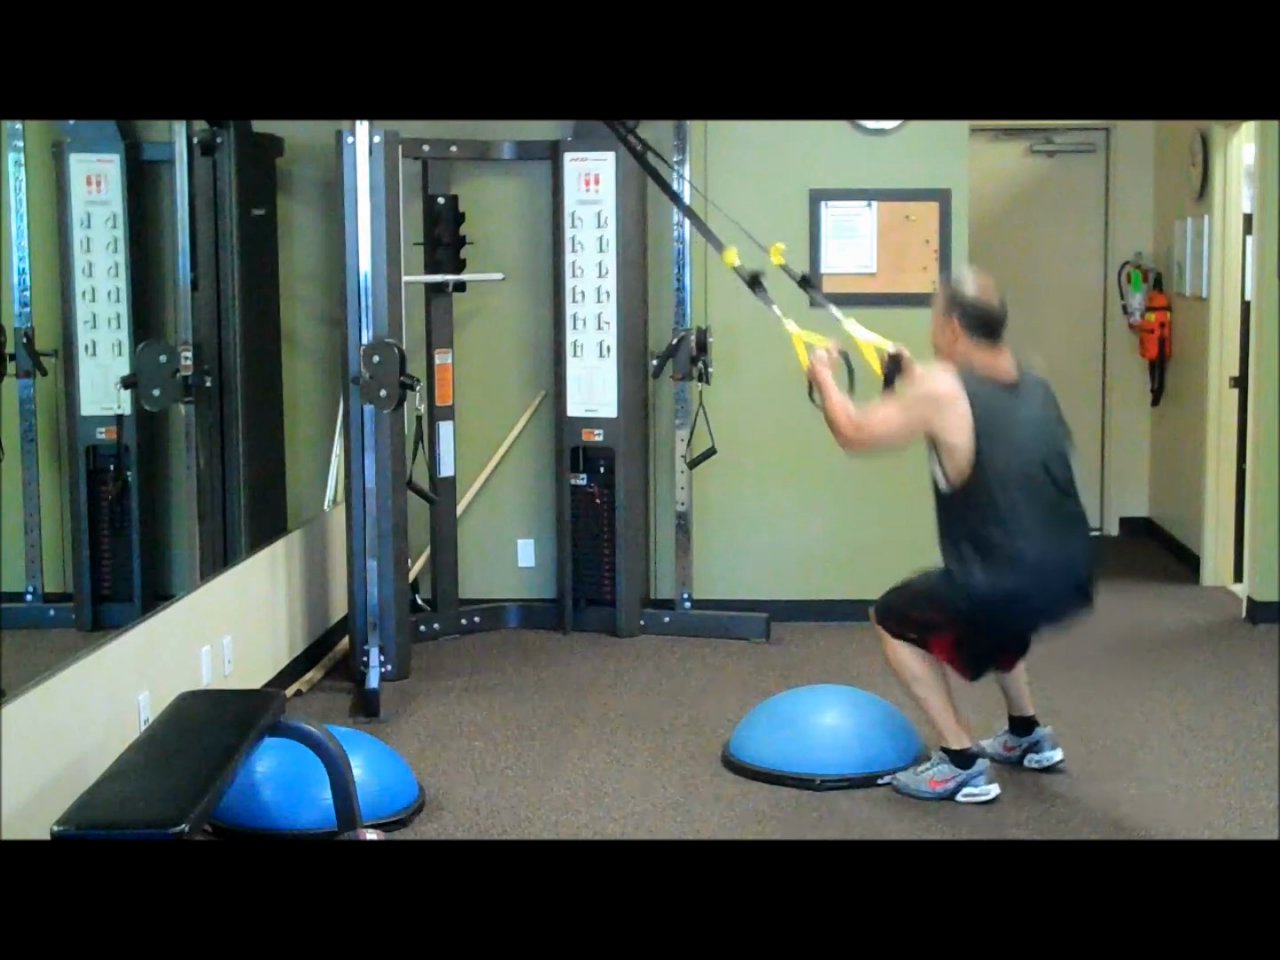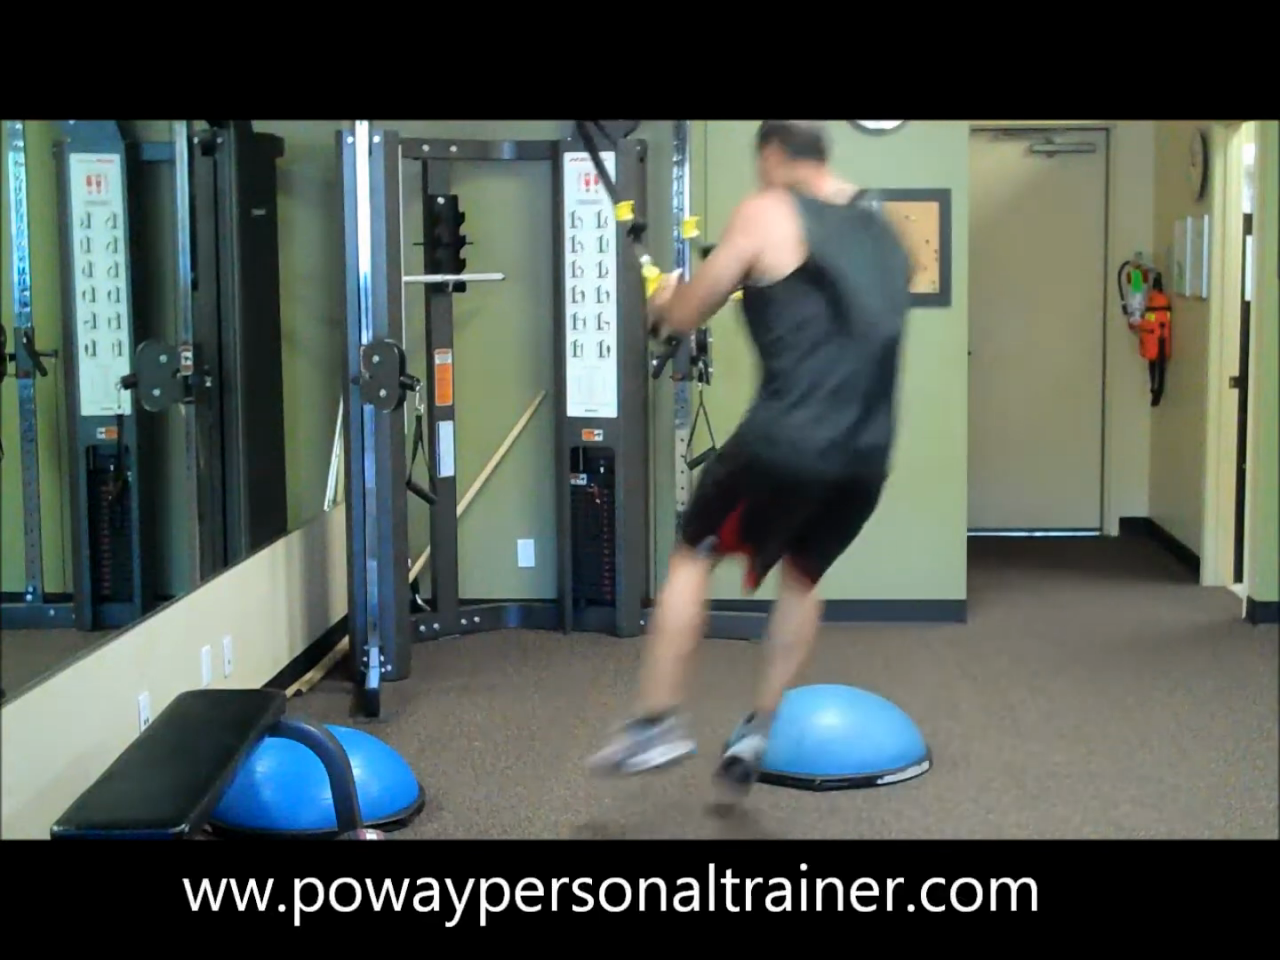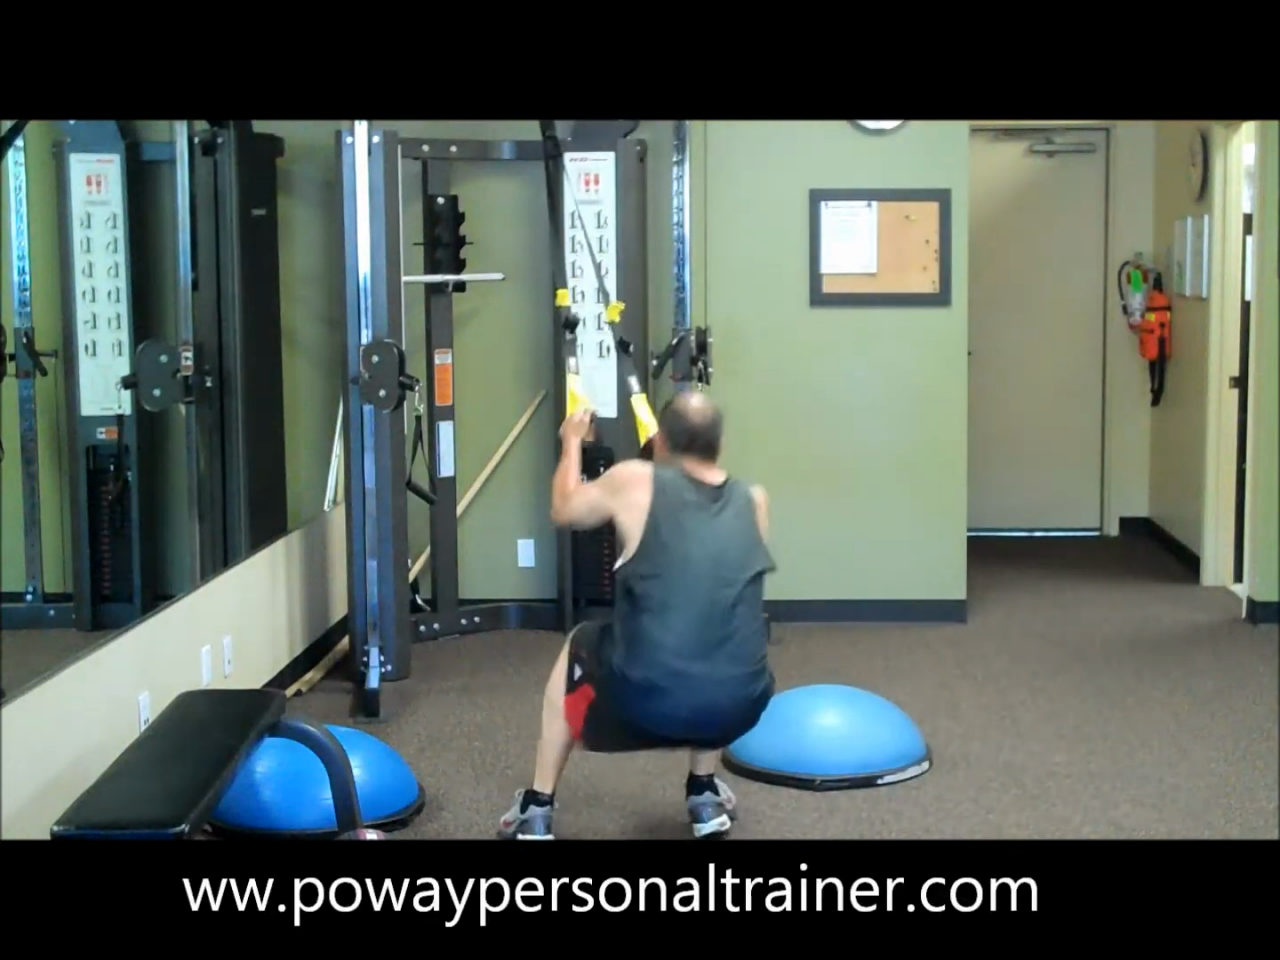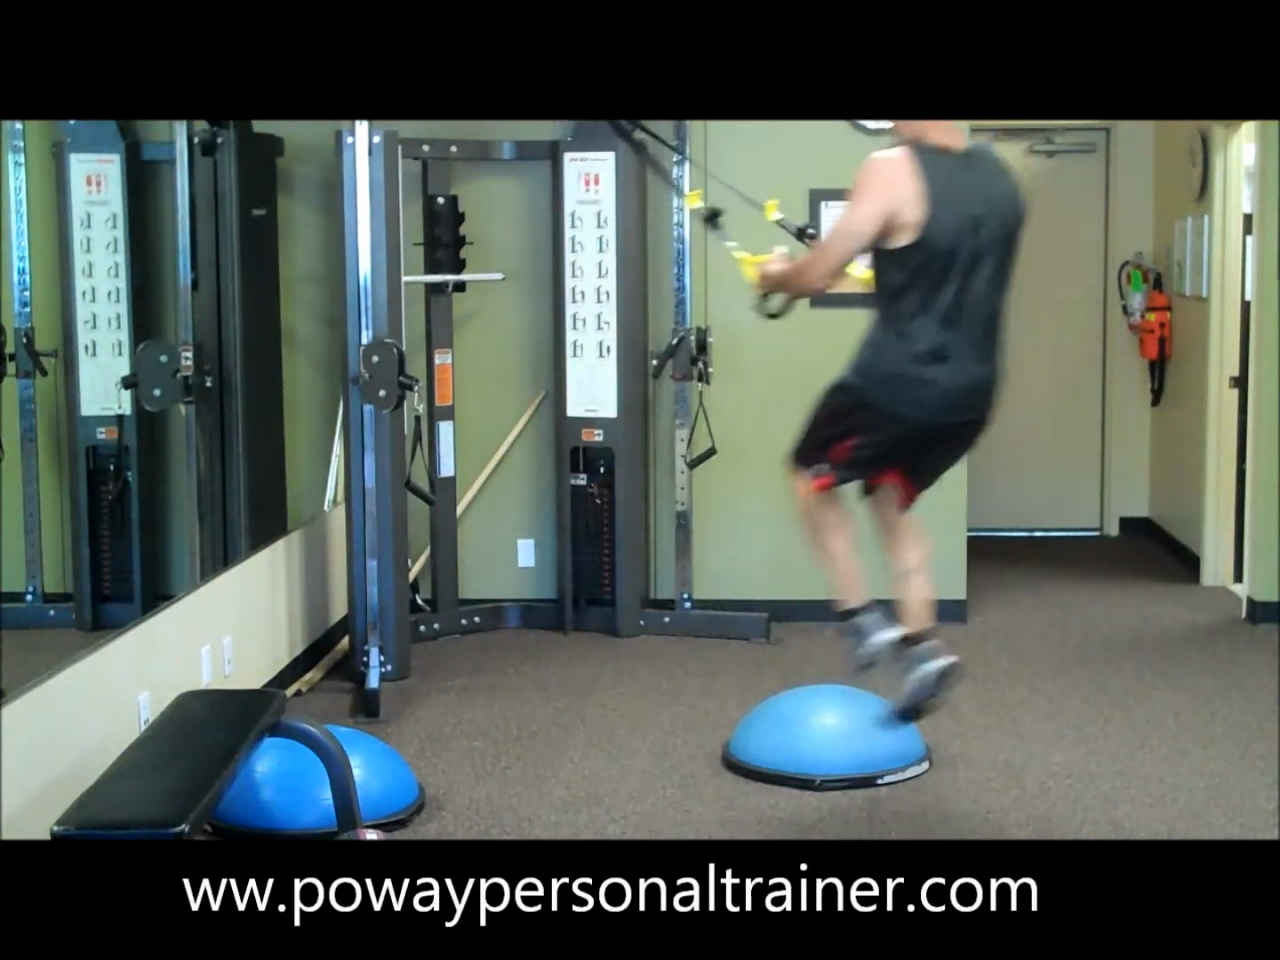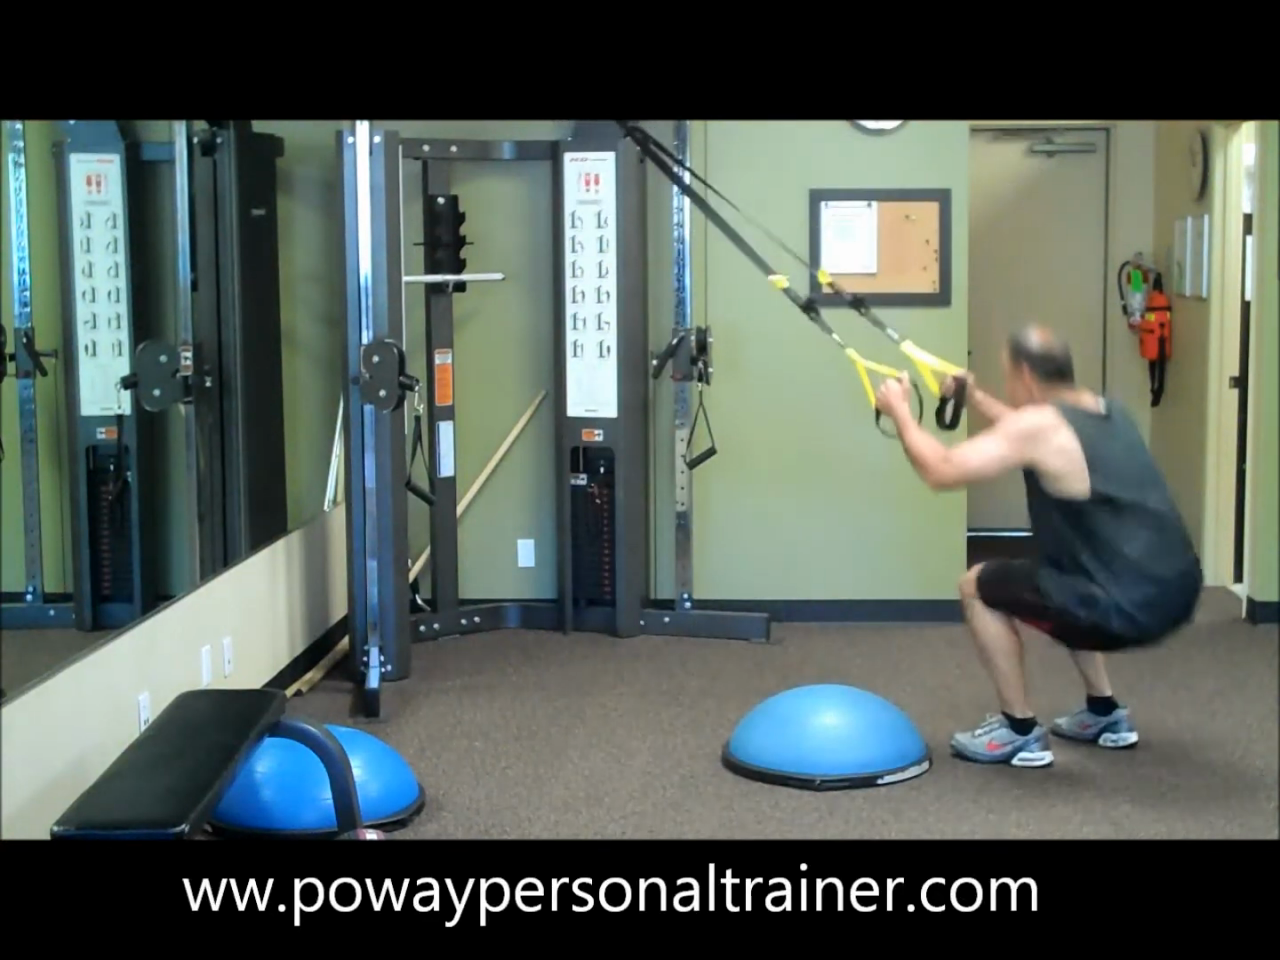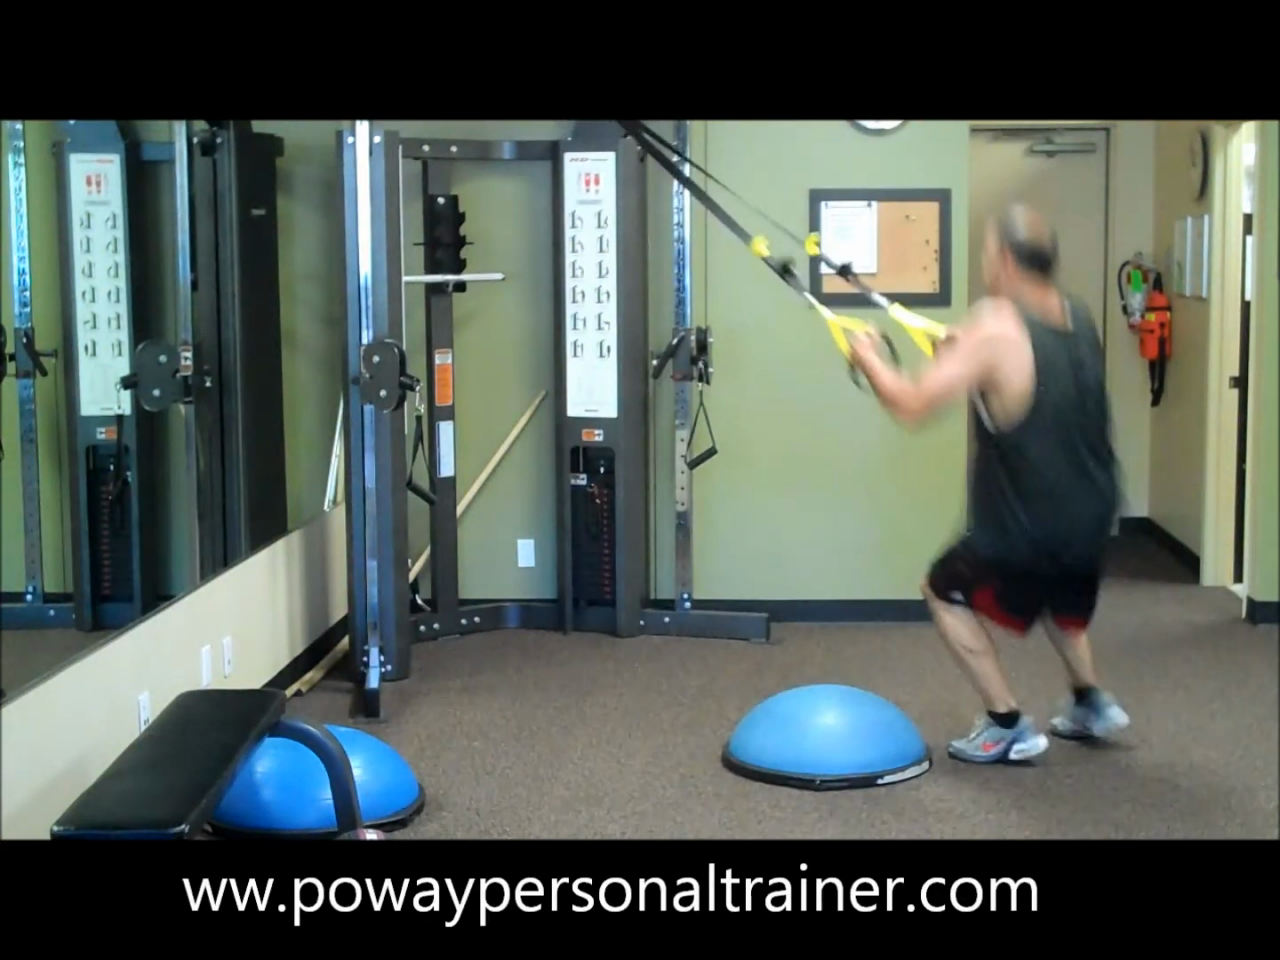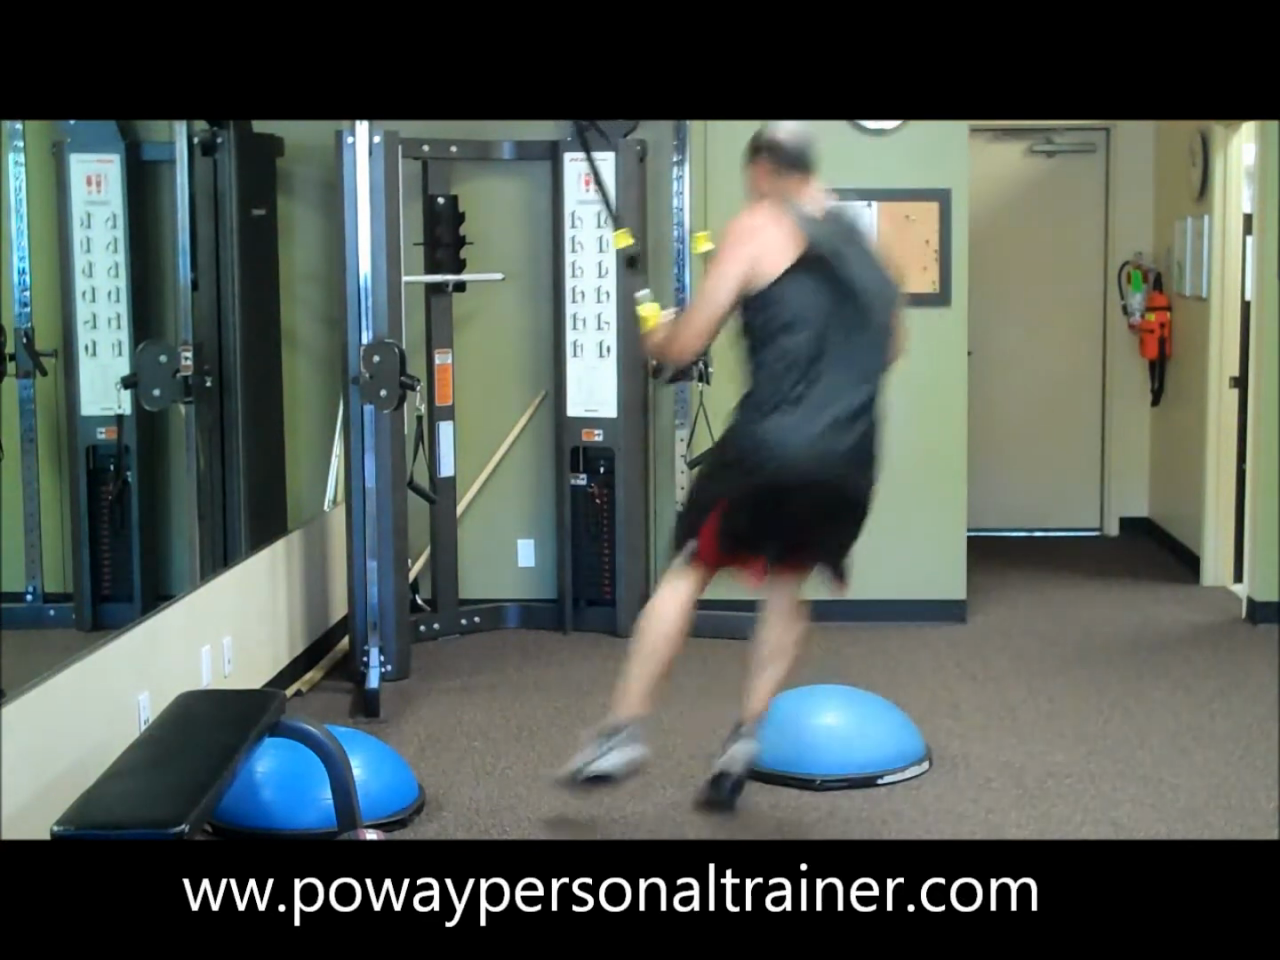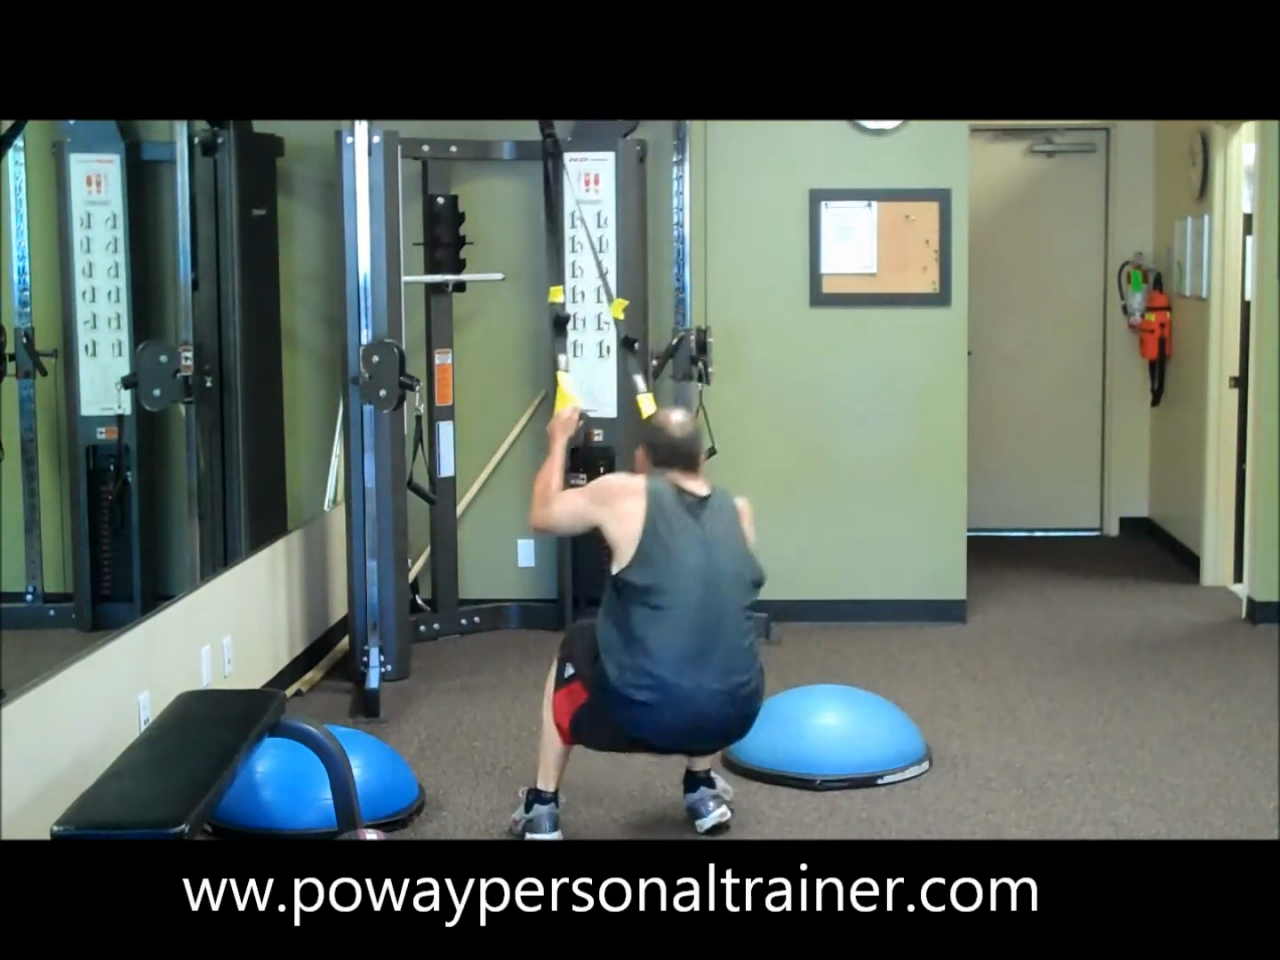
dt=0.5s
person 1, frame 1
left shoulder: (942, 391)
right shoulder: (1037, 387)
left elbow: (854, 434)
left wrist: (823, 377)
right wrist: (909, 369)
left hip: (1009, 586)
right hip: (1070, 580)
left knee: (895, 621)
right knee: (991, 614)
left ankle: (963, 764)
right ankle: (1028, 732)
person 1, frame 2
left shoulder: (768, 214)
right shoulder: (883, 229)
left elbow: (683, 317)
left wrist: (661, 299)
left hip: (787, 444)
right hip: (866, 456)
left knee: (691, 554)
right knee: (801, 577)
left ankle: (655, 724)
right ankle: (753, 730)
person 1, frame 3
left shoulder: (635, 482)
right shoulder: (754, 501)
left elbow: (563, 512)
left wrist: (571, 442)
left hip: (647, 698)
right hip: (738, 704)
left knee: (579, 650)
left ankle: (537, 810)
right ankle: (706, 798)
person 1, frame 4
left shoulder: (893, 170)
right shoulder: (1001, 177)
left elbow: (817, 274)
left wrist: (777, 275)
left hip: (898, 383)
right hip: (971, 393)
left knee: (810, 478)
right knee: (893, 502)
left ankle: (864, 620)
right ankle: (921, 644)
person 1, frame 5
left shoulder: (1039, 430)
right shoulder: (1108, 413)
left elbow: (941, 471)
left wrist: (898, 408)
right wrist: (973, 394)
left hip: (1133, 604)
right hip: (1176, 589)
left knee: (980, 589)
right knee: (1043, 579)
left ankle: (1019, 732)
right ankle: (1106, 716)
person 1, frame 6
left shoulder: (996, 327)
right shoulder: (1079, 321)
left elbow: (912, 405)
left wrist: (866, 356)
right wrist: (960, 347)
left hip: (1034, 528)
right hip: (1090, 521)
left knee: (946, 595)
right knee: (1057, 603)
left ankle: (1008, 727)
right ankle: (1092, 705)
person 1, frame 7
left shoulder: (758, 227)
right shoulder: (864, 243)
left elbow: (684, 347)
right elbow: (888, 347)
left wrist: (656, 333)
left hip: (773, 447)
right hip: (849, 459)
left knee: (686, 573)
right knee: (785, 583)
left ankle: (622, 731)
right ankle: (746, 740)
person 1, frame 8
left shoulder: (623, 494)
right shoulder: (738, 512)
left elbow: (543, 515)
left wrist: (559, 441)
left hip: (645, 707)
right hip: (732, 713)
left knee: (577, 649)
left ankle: (542, 805)
right ankle: (702, 788)
